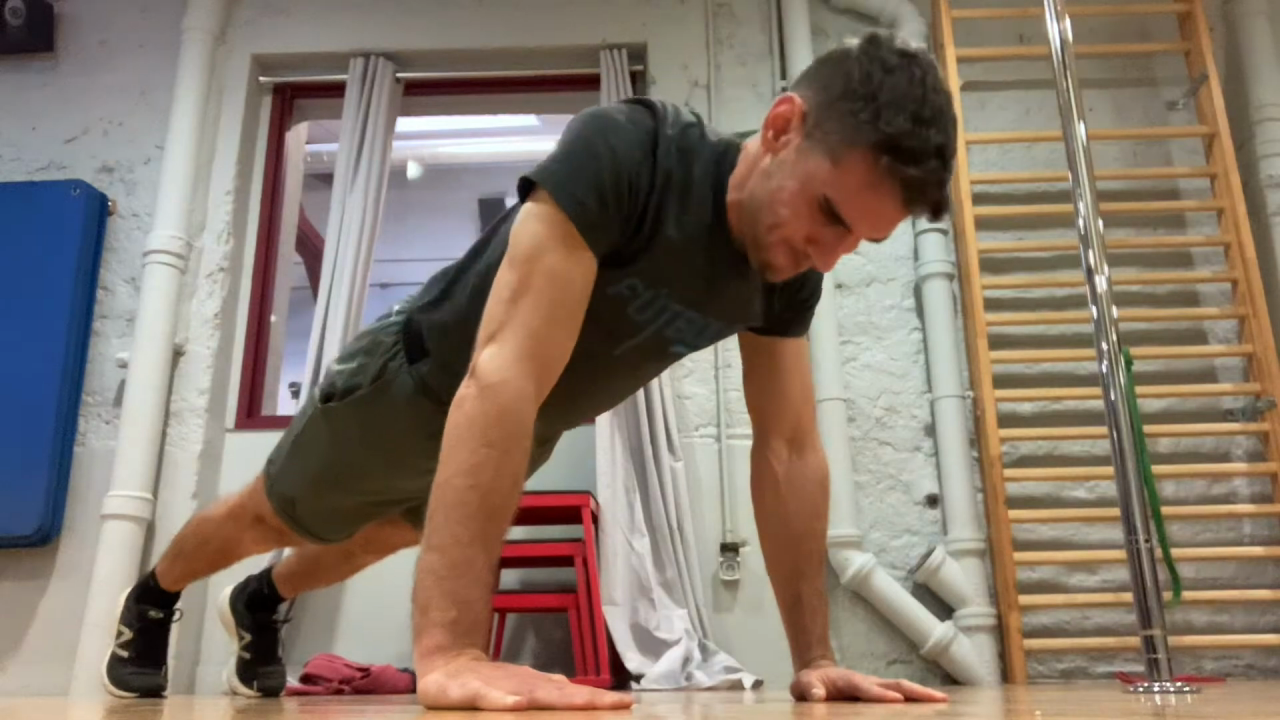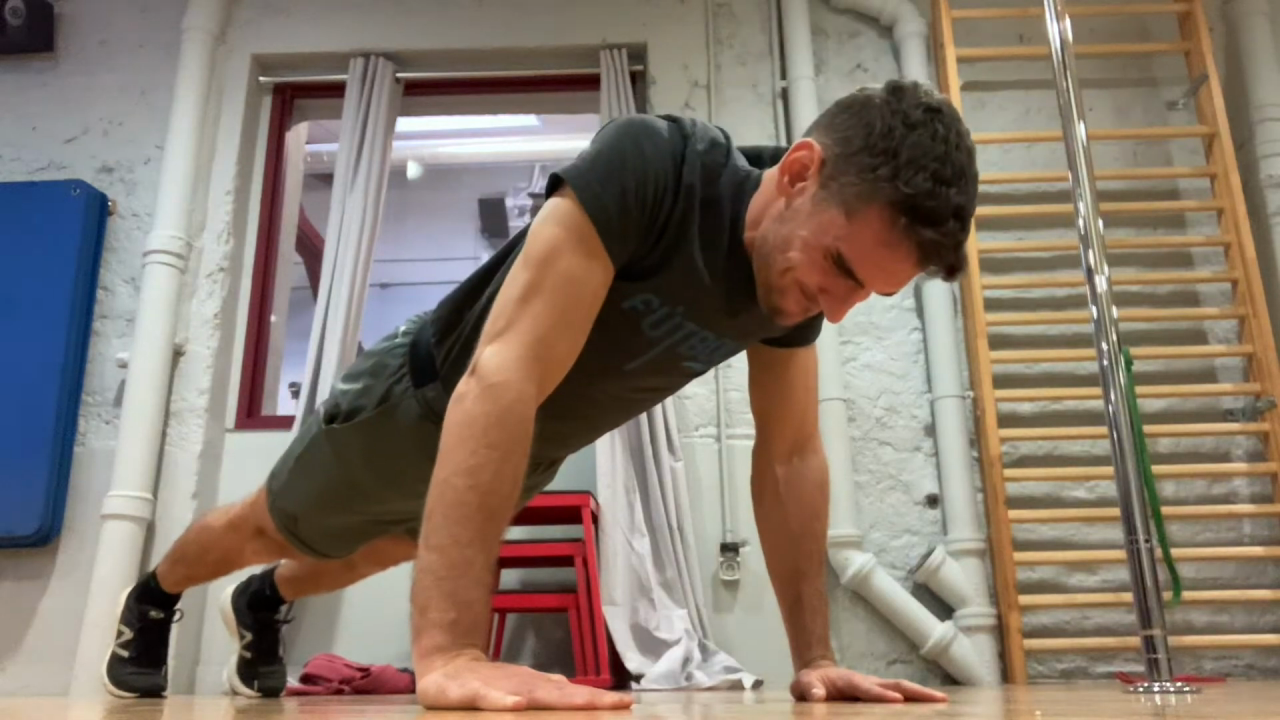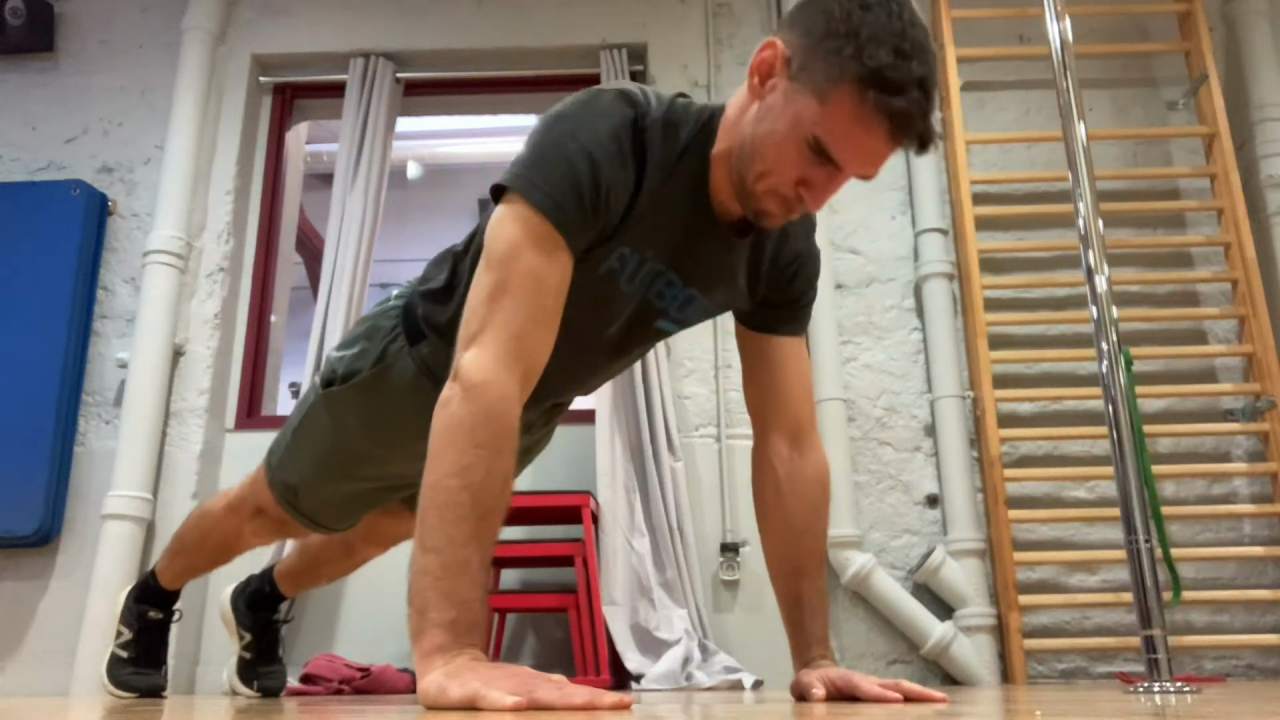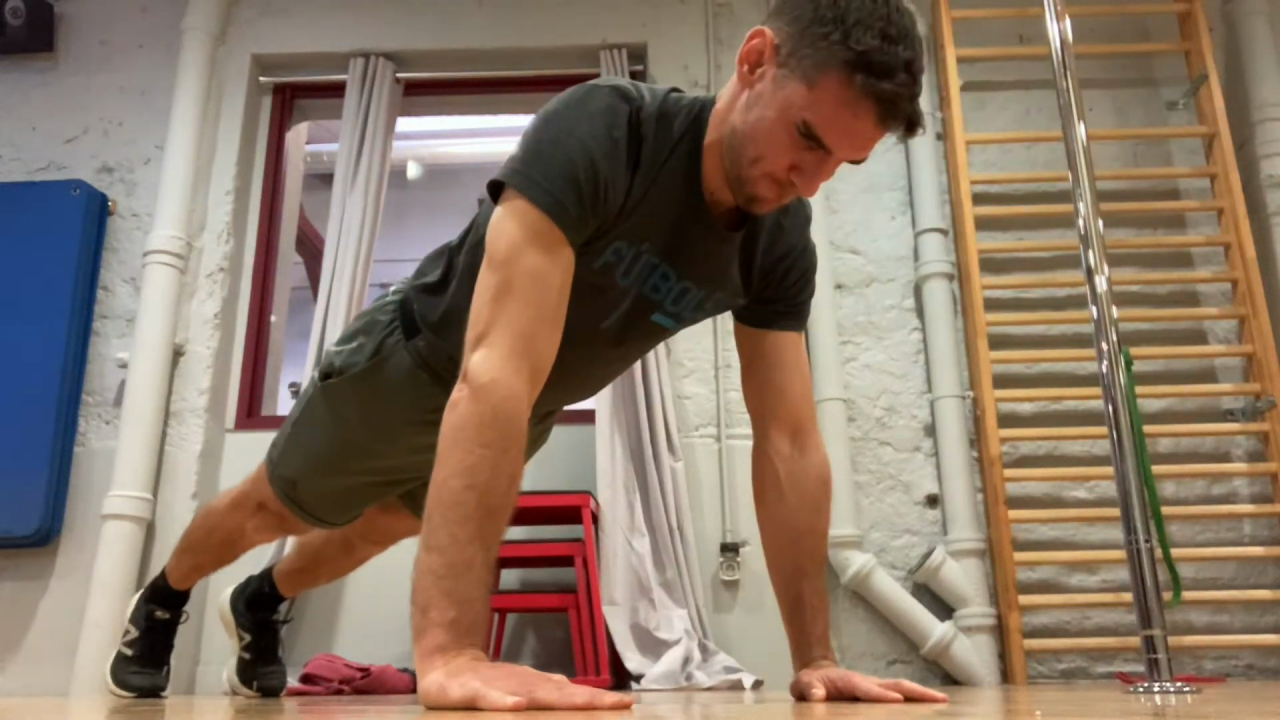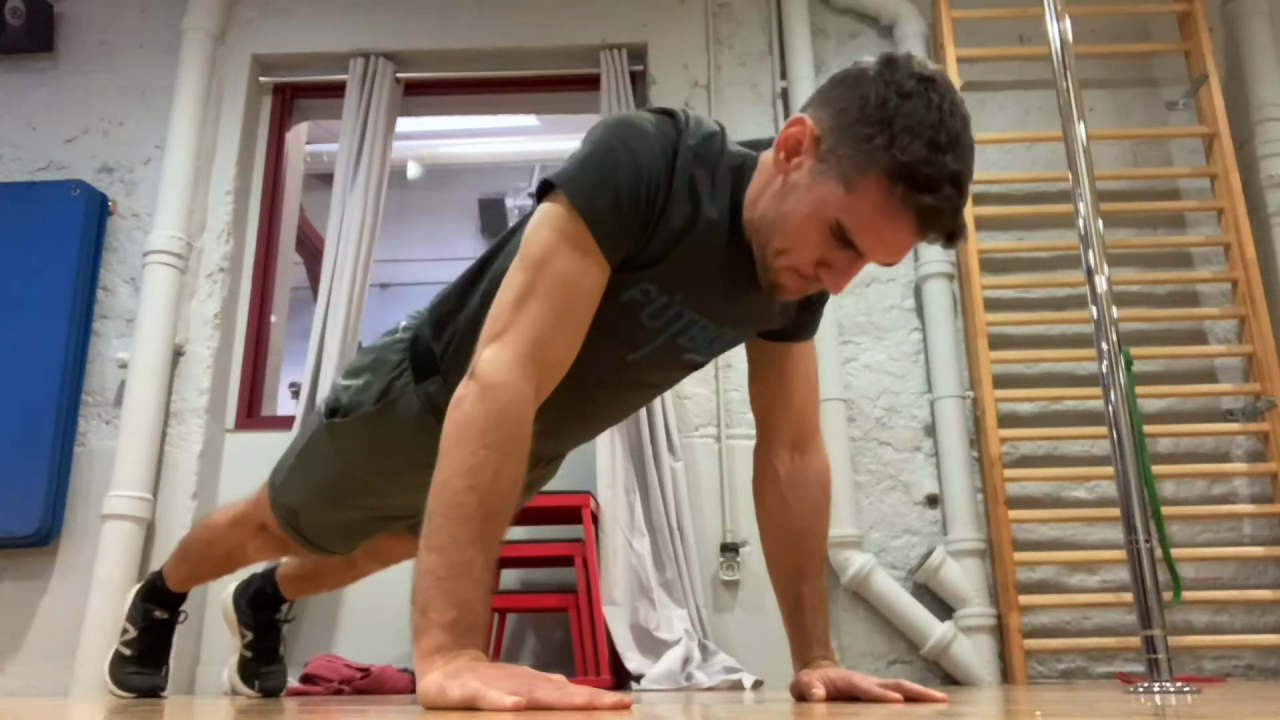
dt=0.7s
person 1, frame 1
left shoulder: (789, 266)
right shoulder: (622, 154)
left elbow: (788, 452)
right elbow: (500, 379)
left wrist: (814, 654)
right wrist: (448, 650)
left hip: (524, 433)
right hip: (412, 380)
left knee: (377, 538)
right knee: (274, 520)
left ankle: (261, 604)
right ankle: (150, 599)
person 1, frame 2
left shoulder: (802, 270)
right shoulder: (646, 167)
left elbow: (789, 459)
right elbow: (499, 382)
left wrist: (813, 656)
right wrist: (448, 651)
left hip: (526, 455)
right hip: (424, 397)
left knee: (377, 551)
right knee: (273, 529)
left ankle: (262, 606)
right ankle: (150, 601)
person 1, frame 3
left shoulder: (783, 251)
right shoulder: (604, 142)
left elbow: (788, 447)
right elbow: (482, 379)
left wrist: (813, 657)
right wrist: (448, 651)
left hip: (525, 418)
right hip: (411, 368)
left knee: (380, 529)
right knee: (274, 512)
left ankle: (261, 604)
right ankle: (151, 599)
person 1, frame 4
left shoulder: (780, 244)
right shoulder: (599, 134)
left elbow: (789, 443)
right elbow: (494, 375)
left wrist: (815, 658)
right wrist: (448, 650)
left hip: (519, 417)
right hip: (410, 364)
left knee: (376, 529)
right knee: (277, 510)
left ankle: (259, 604)
right ankle: (161, 602)
person 1, frame 5
left shoulder: (800, 268)
right shoulder: (639, 164)
left elbow: (790, 456)
right elbow: (498, 382)
left wrist: (814, 657)
right wrist: (447, 651)
left hip: (535, 448)
right hip: (420, 396)
left knee: (381, 549)
right knee: (275, 528)
left ankle: (263, 605)
right ankle: (156, 601)
